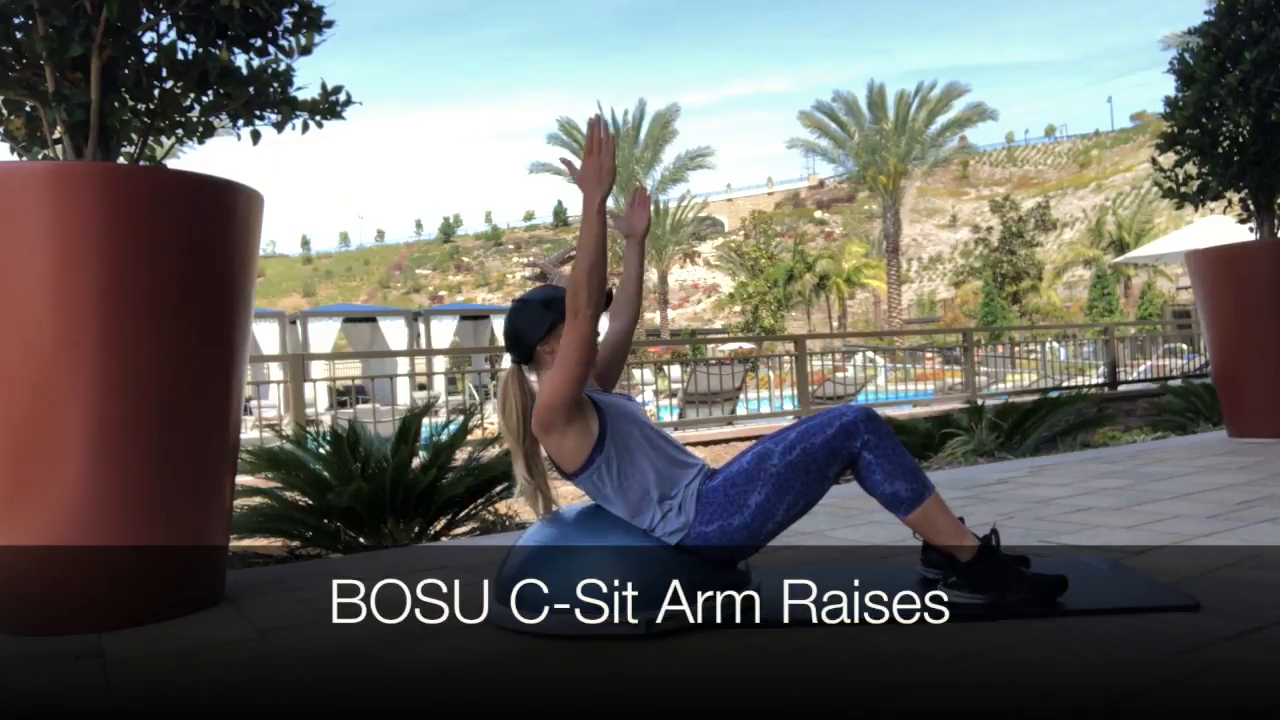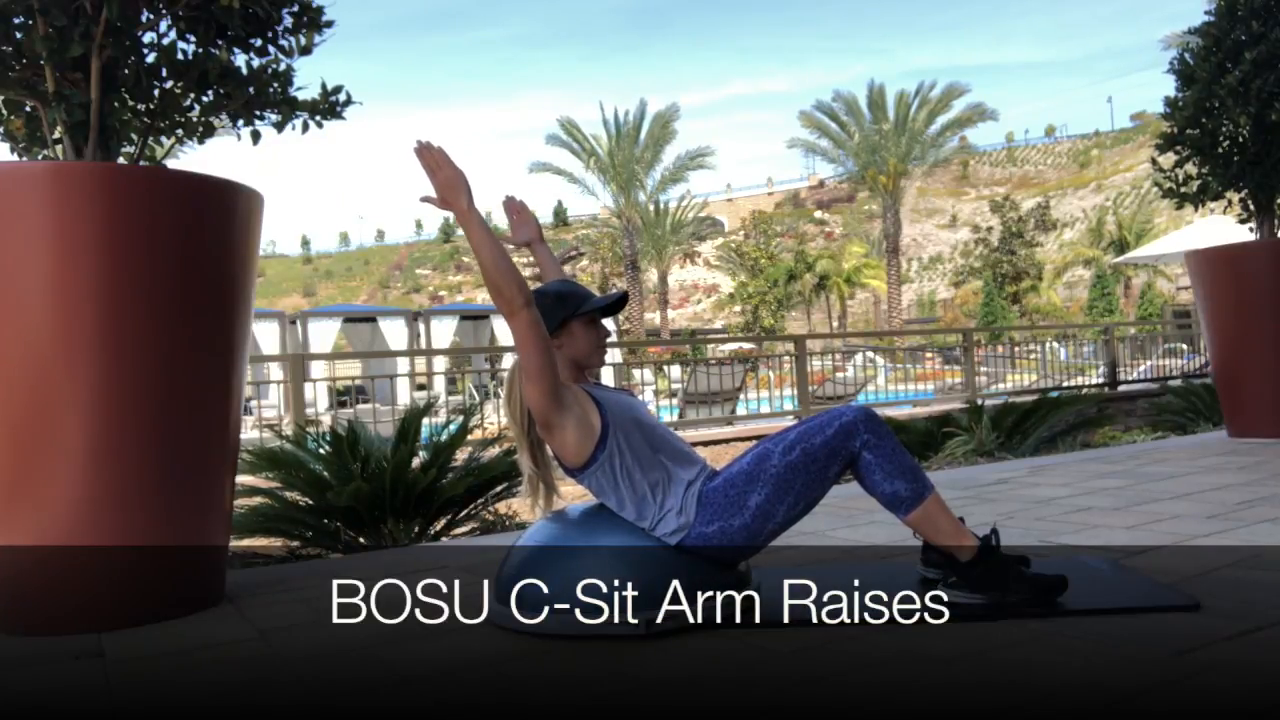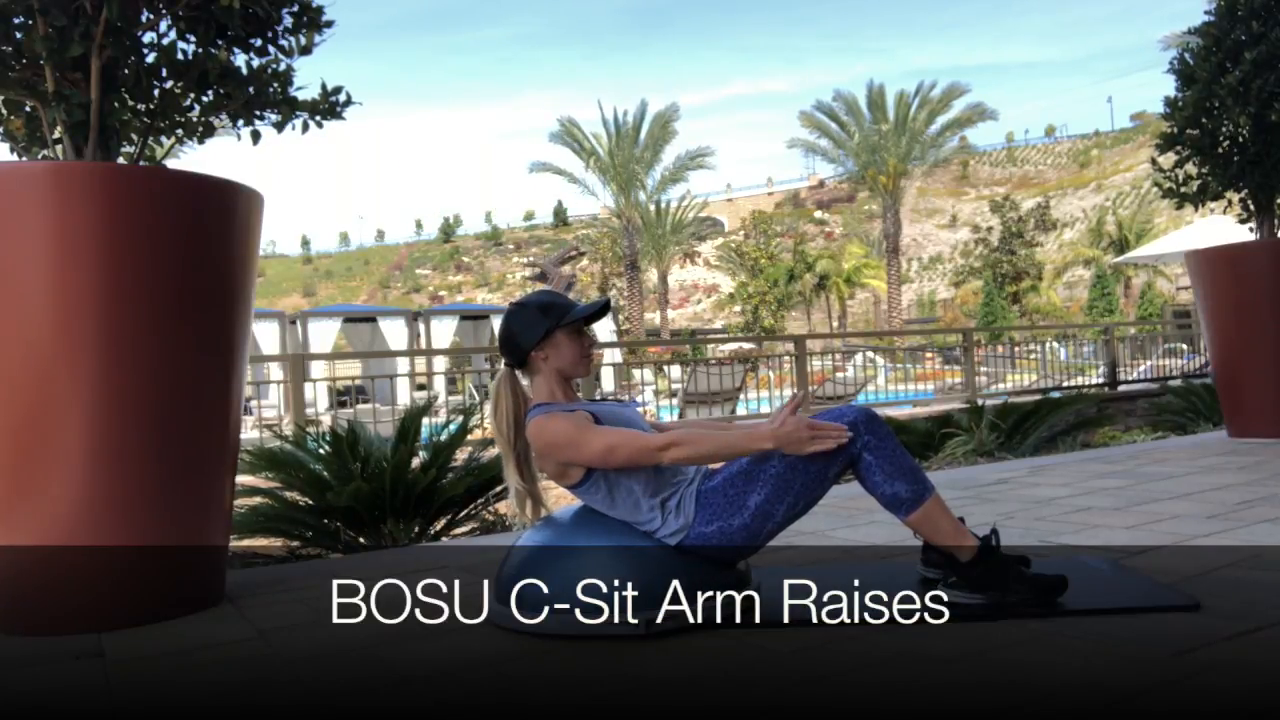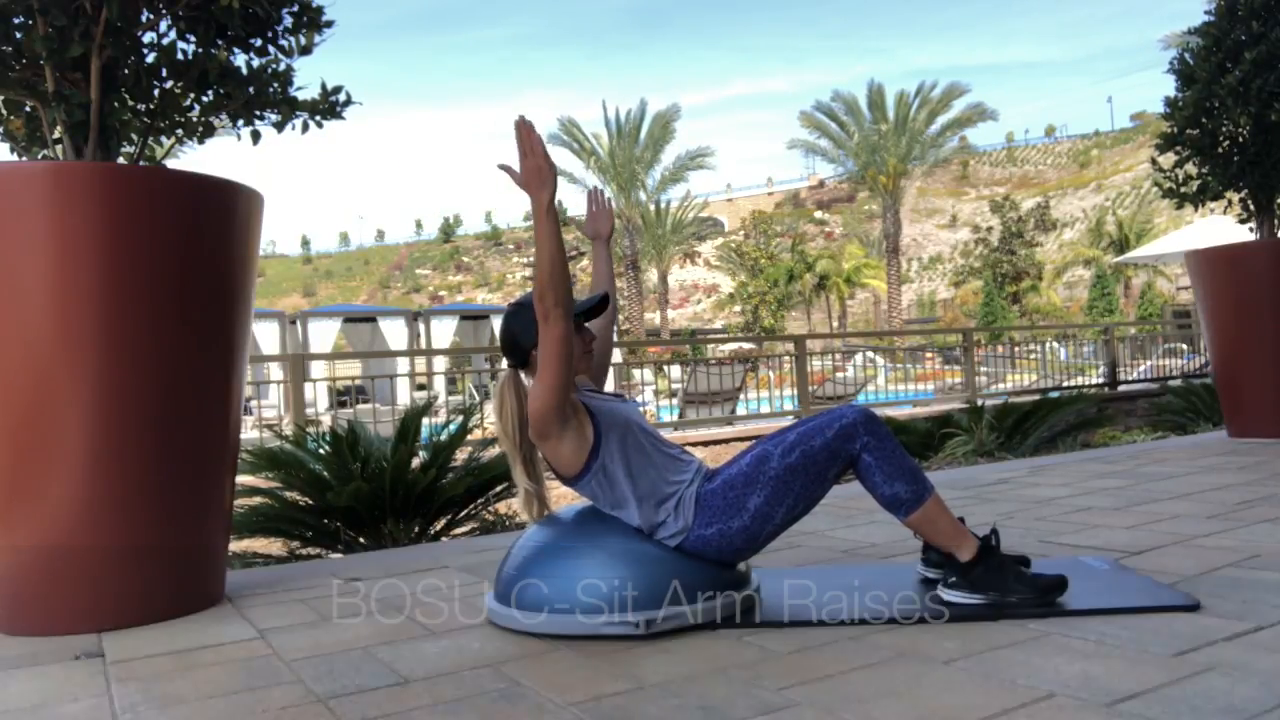
dt=1s
person 1, frame 1
left shoulder: (589, 393)
right shoulder: (555, 412)
left elbow: (622, 316)
right elbow: (584, 309)
left wrist: (635, 240)
right wrist: (593, 200)
left hip: (708, 508)
right hip: (701, 524)
left knee: (852, 426)
right knee: (857, 427)
left ankle: (953, 551)
right ankle: (972, 562)
person 1, frame 2
left shoulder: (581, 395)
right shoulder: (556, 409)
left elbow: (566, 309)
right elbow: (519, 307)
left wrist: (537, 243)
right wrist: (464, 207)
left hip: (711, 507)
right hip: (706, 522)
left knee: (851, 427)
right knee: (856, 427)
left ankle: (956, 553)
right ankle: (972, 562)
person 1, frame 3
left shoulder: (576, 413)
right shoulder: (548, 430)
left elbow: (675, 429)
right elbow: (663, 449)
left wrist: (764, 427)
right wrist: (770, 439)
left hip: (706, 501)
right hip: (703, 521)
left knee: (852, 427)
right knee: (859, 429)
left ankle: (951, 550)
right ankle: (974, 564)
person 1, frame 4
left shoulder: (581, 396)
right shoulder: (550, 417)
left elbow: (600, 314)
right elbow: (553, 315)
left wrist: (602, 244)
right wrist: (542, 201)
left hip: (708, 502)
right hip: (704, 523)
left knee: (850, 426)
right knee: (857, 429)
left ankle: (951, 552)
right ankle: (974, 565)
